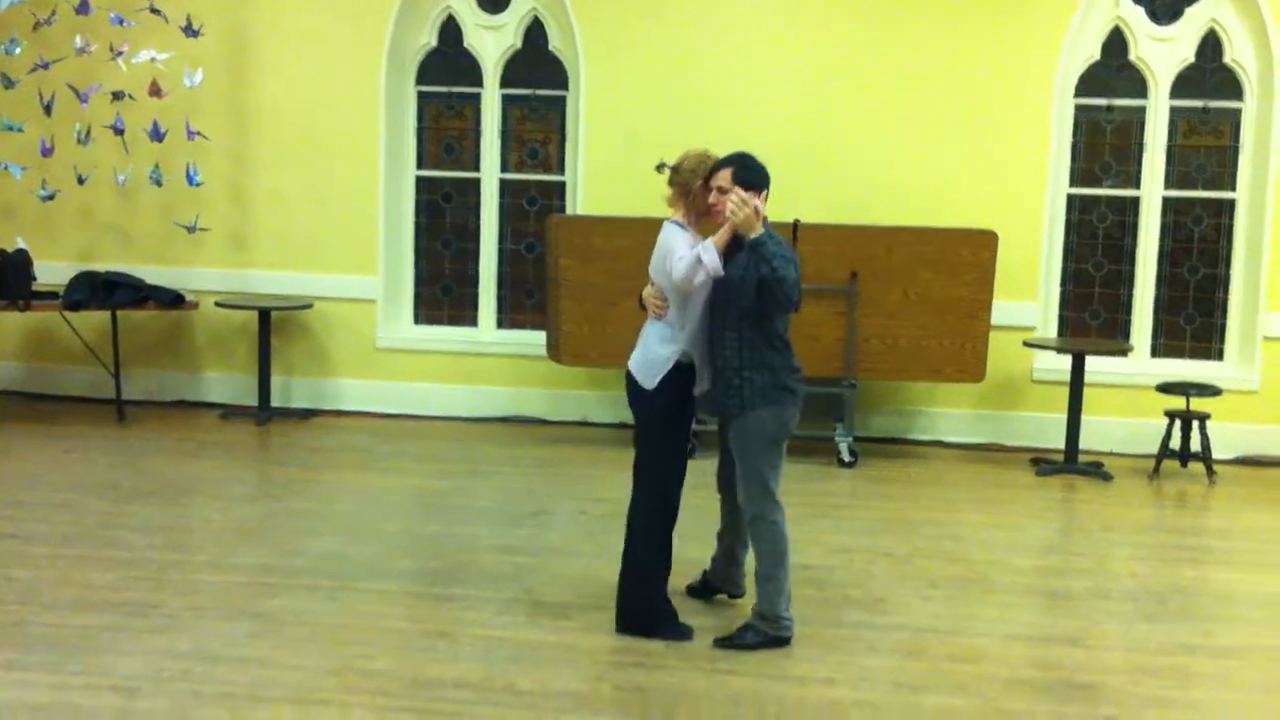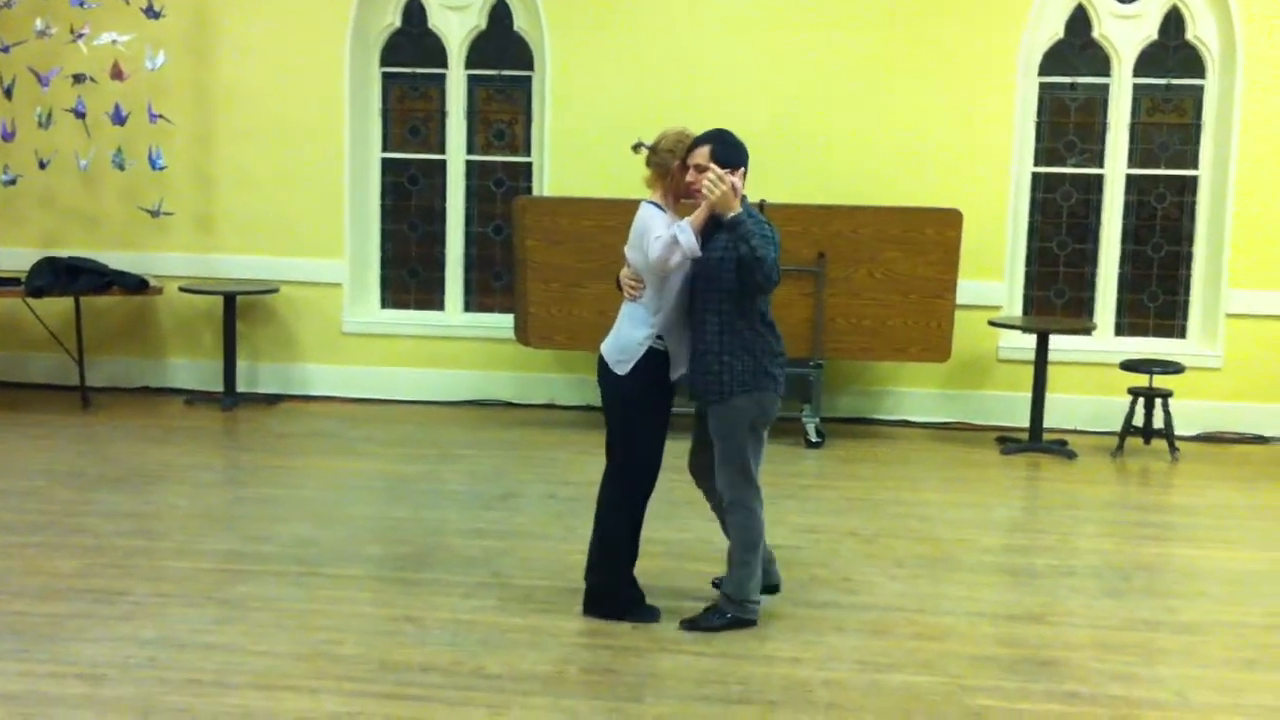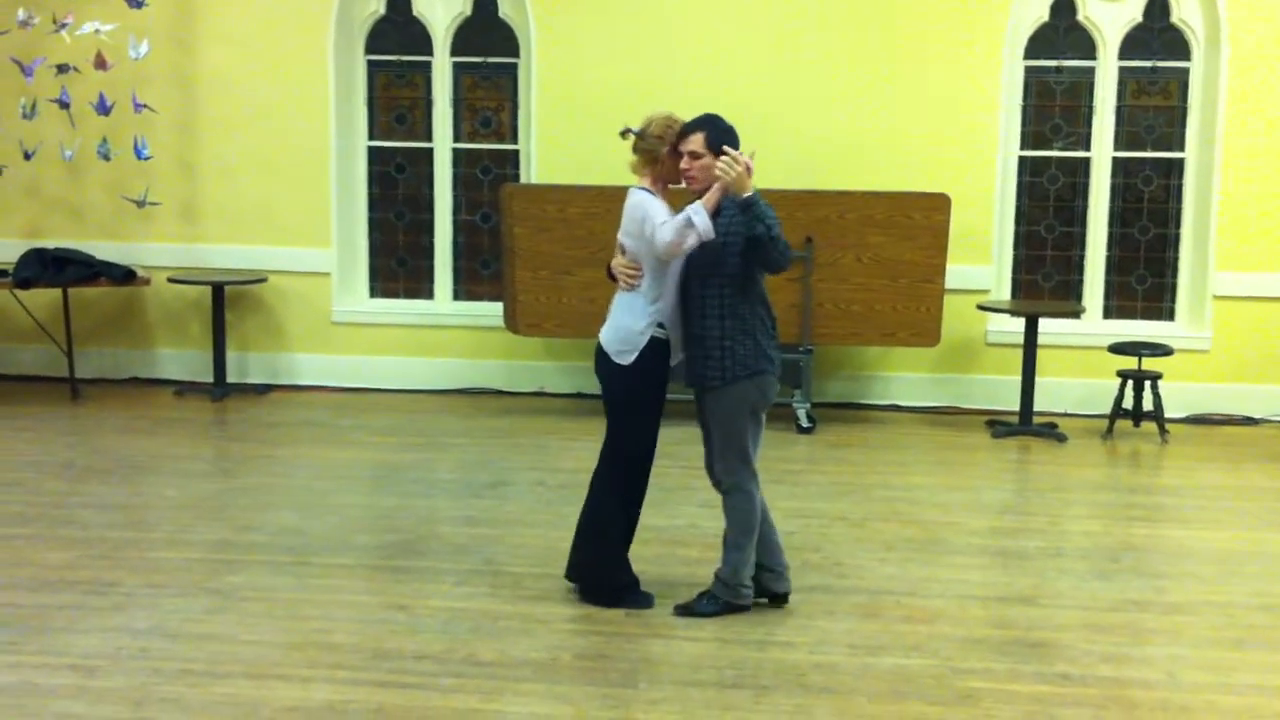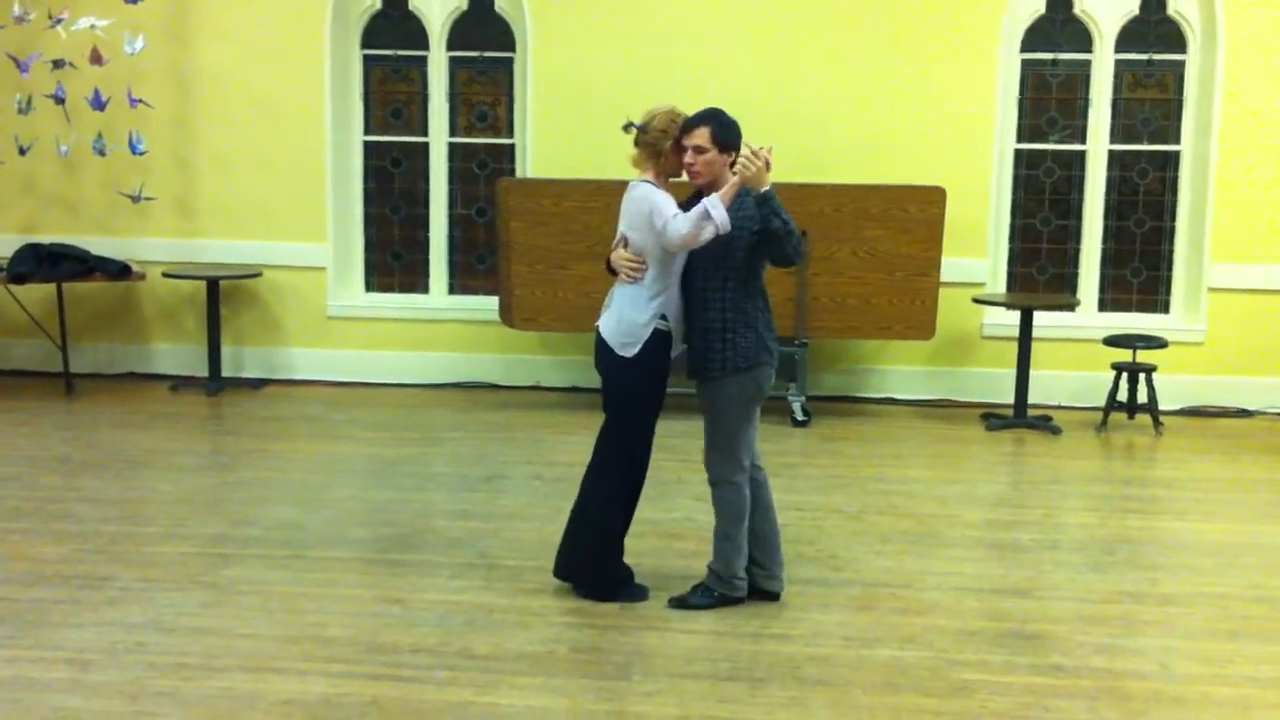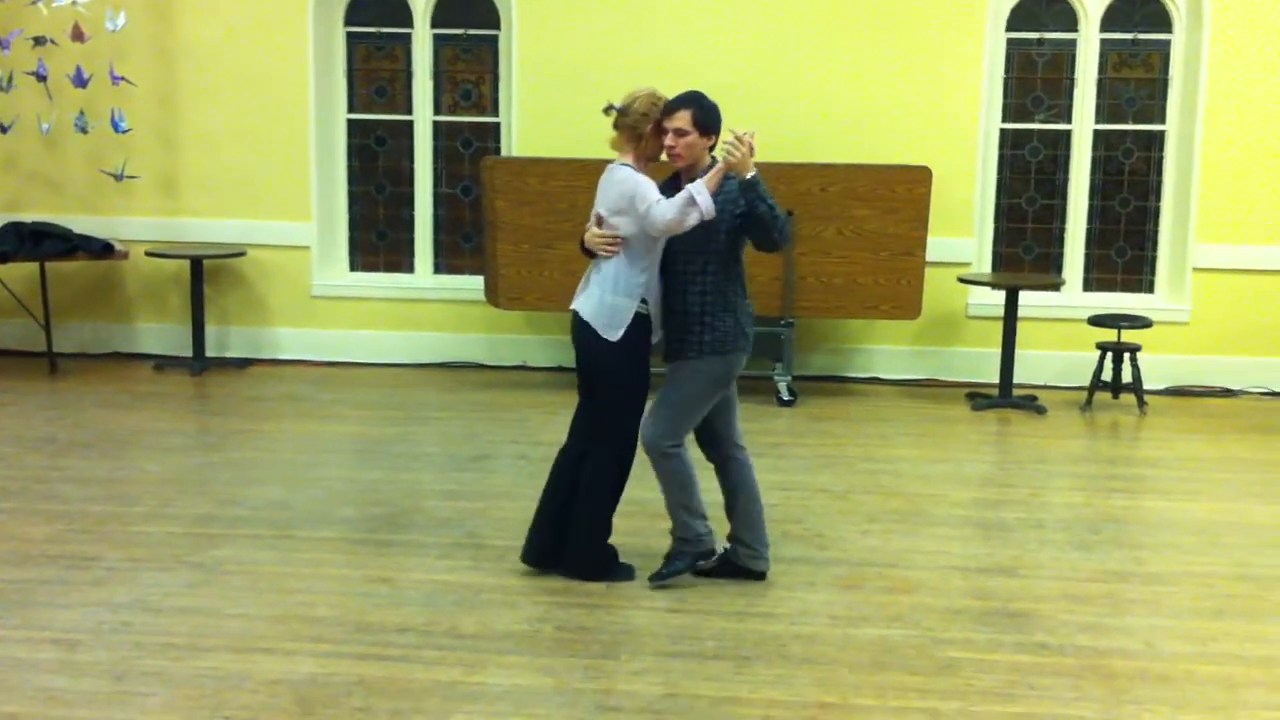
dt=0.5s
person 1, frame 1
left shoulder: (770, 249)
right shoulder: (724, 250)
left elbow: (787, 298)
left wrist: (756, 234)
right wrist: (652, 294)
left hip: (765, 398)
right hip: (736, 395)
left knee: (760, 506)
right knee: (731, 491)
left ankle: (774, 621)
right ankle: (725, 574)
person 1, frame 2
left shoulder: (752, 227)
right shoulder: (705, 230)
left elbow: (767, 278)
left wrist: (733, 214)
right wrist: (630, 275)
left hip: (746, 380)
right hip: (716, 378)
left knee: (737, 488)
right knee: (706, 471)
left ankle: (740, 602)
right ankle: (757, 568)
person 1, frame 3
left shoulder: (746, 213)
left elbow: (778, 259)
left wrist: (745, 194)
right wrist: (621, 264)
left hip: (743, 365)
right hip: (709, 365)
left knee: (736, 476)
right knee: (726, 473)
left ankle: (734, 588)
right ankle: (771, 576)
person 1, frame 4
left shoulder: (750, 208)
right shoulder: (688, 210)
left elbow: (789, 255)
right elbow: (652, 258)
left wrist: (764, 191)
right wrist: (618, 257)
left hip: (742, 358)
right hip: (713, 358)
left knee: (725, 468)
right knee: (742, 466)
left ankle: (727, 581)
right ankle: (764, 575)
person 1, frame 5
left shoulder: (732, 193)
right shoulder: (664, 193)
left elbow: (775, 240)
left wrist: (748, 177)
right wrist: (591, 239)
left hip: (717, 340)
right hip: (689, 340)
left knee: (660, 435)
right knee: (724, 447)
left ankle: (693, 538)
right ankle: (750, 554)
person 2, frame 1
left shoulder: (685, 234)
right shoulder: (675, 236)
right elbow: (686, 275)
right wrist: (730, 229)
left hip: (671, 373)
right hip: (661, 376)
left knee: (659, 479)
right knee: (659, 487)
left ankle: (639, 578)
right ankle: (644, 611)
person 2, frame 2
left shoulder: (664, 216)
right shoulder: (653, 217)
right elbow: (663, 257)
right wrist: (708, 206)
left hip: (651, 362)
right hip: (634, 364)
left knee: (638, 473)
right knee: (628, 475)
left ankle: (609, 581)
right ankle: (611, 595)
person 2, frame 3
left shoulder: (647, 202)
right shoulder: (645, 205)
right elbow: (672, 241)
right wrist: (720, 189)
left hip: (639, 349)
right hip: (635, 352)
left knee: (624, 462)
right knee: (626, 464)
left ankle: (591, 567)
right ankle: (606, 581)
person 2, frame 4
left shoulder: (641, 194)
right shoulder: (651, 199)
right elbow: (684, 233)
right wrist: (737, 182)
left hip: (625, 340)
right hip: (637, 344)
left knee: (615, 453)
right knee: (625, 458)
left ankle: (581, 562)
right ankle: (601, 575)
person 2, frame 5
left shoulder: (617, 176)
right shoulder: (632, 183)
right elbow: (668, 219)
right wrist: (722, 169)
left hip: (598, 320)
right hip: (617, 326)
left knee: (589, 434)
right knee: (614, 440)
left ankle: (550, 546)
right ankle: (586, 554)
